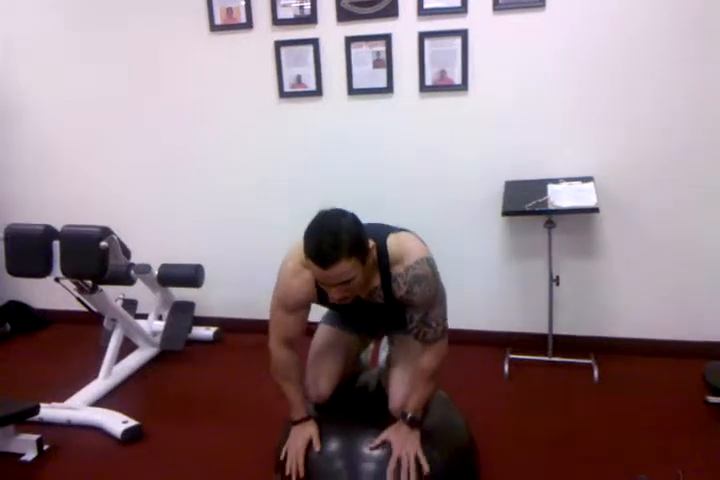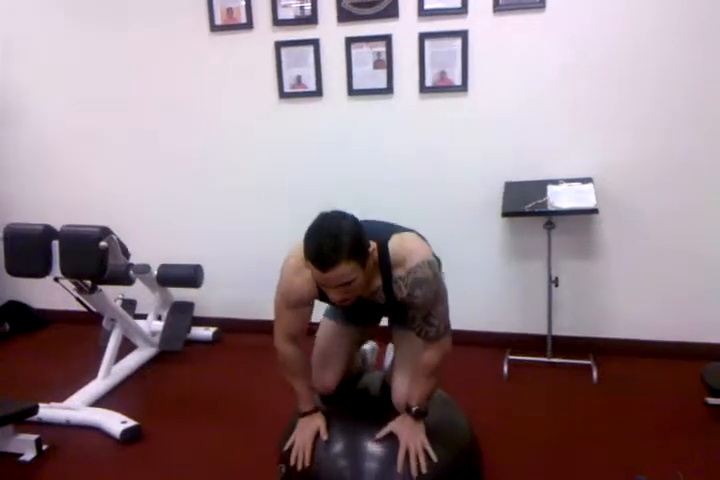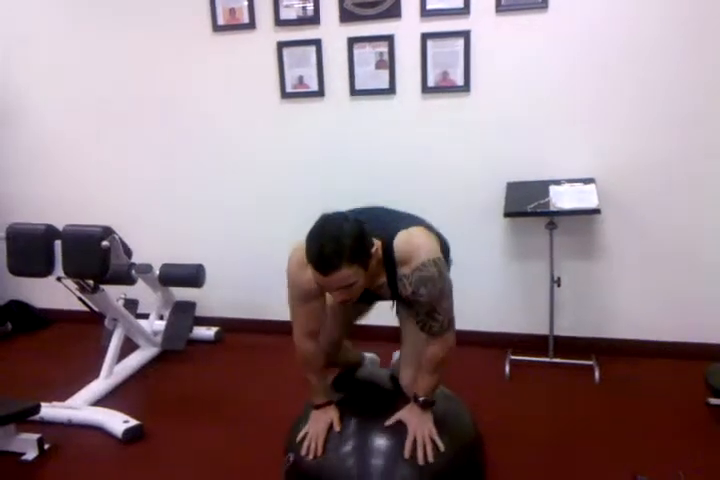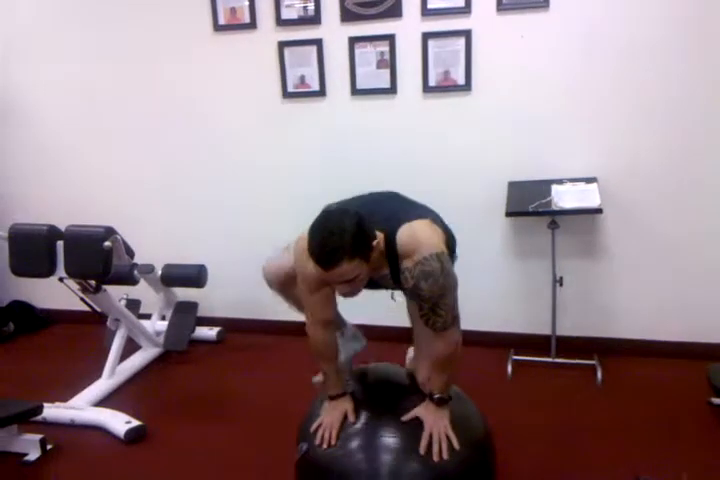
dt=0.2s
person 1, frame 1
left shoulder: (412, 267)
right shoulder: (296, 272)
left elbow: (434, 346)
right elbow: (281, 346)
left wrist: (409, 422)
right wrist: (300, 419)
left hip: (407, 310)
right hip: (350, 312)
left knee: (401, 406)
right knee: (318, 393)
left ankle: (392, 364)
right ankle: (354, 364)
person 1, frame 2
left shoulder: (413, 266)
right shoulder: (297, 269)
left elbow: (437, 343)
right elbow: (288, 342)
left wrist: (414, 415)
right wrist: (308, 411)
left hip: (408, 300)
right hip: (354, 301)
left knee: (404, 401)
right knee: (323, 386)
left ankle: (398, 367)
right ankle: (360, 363)
person 1, frame 3
left shoulder: (421, 262)
right shoulder: (304, 261)
left elbow: (441, 339)
right elbow: (307, 337)
left wrist: (420, 405)
right wrist: (321, 404)
left hip: (410, 272)
right hip: (361, 276)
left knee: (413, 385)
left ankle: (403, 368)
right ankle: (359, 366)
person 1, frame 4
left shoulder: (424, 256)
right shoulder: (311, 251)
left elbow: (446, 336)
right elbow: (320, 325)
left wrist: (437, 402)
right wrist: (336, 395)
left hip: (414, 258)
right hip: (361, 257)
left knee: (428, 376)
right knee: (275, 272)
left ankle: (417, 362)
right ankle: (346, 339)
